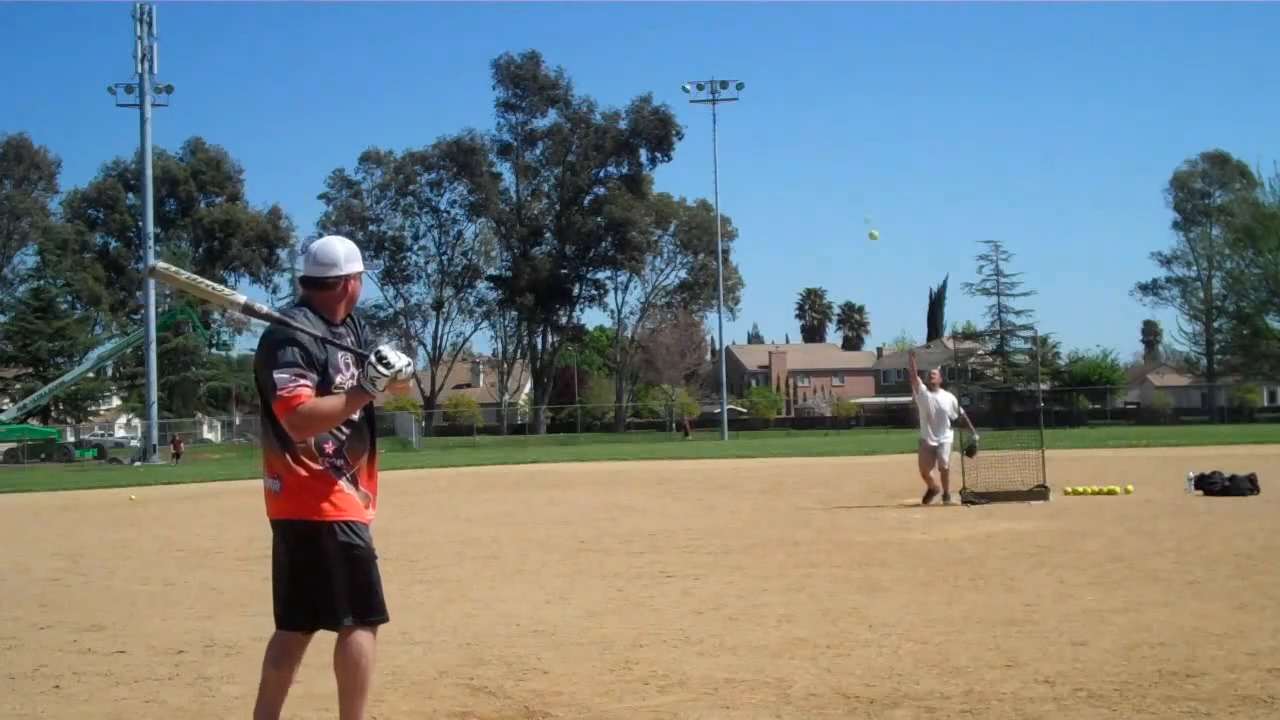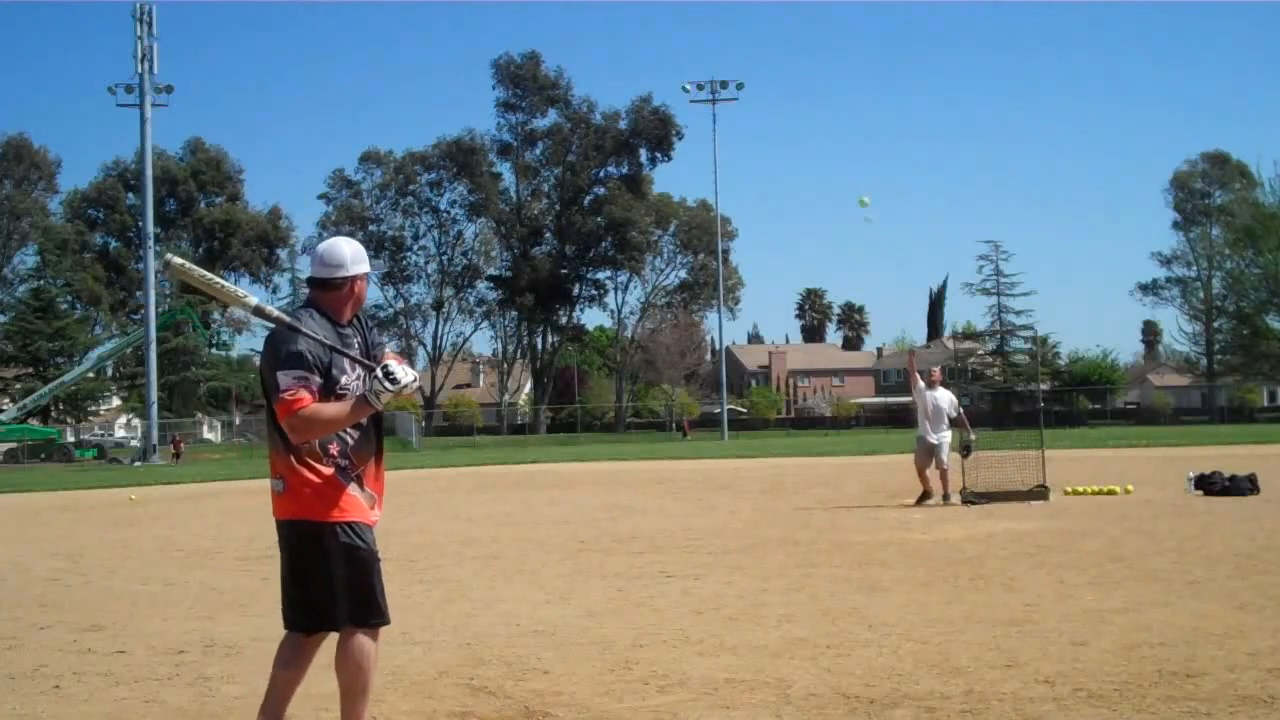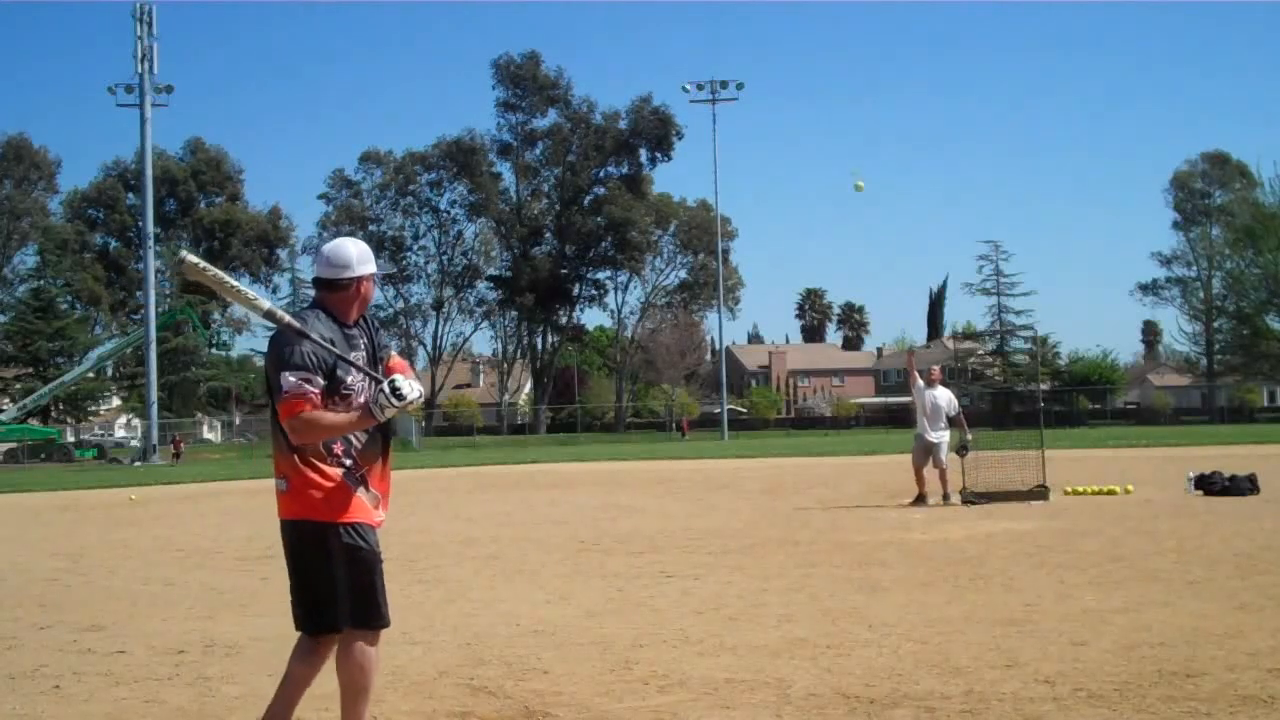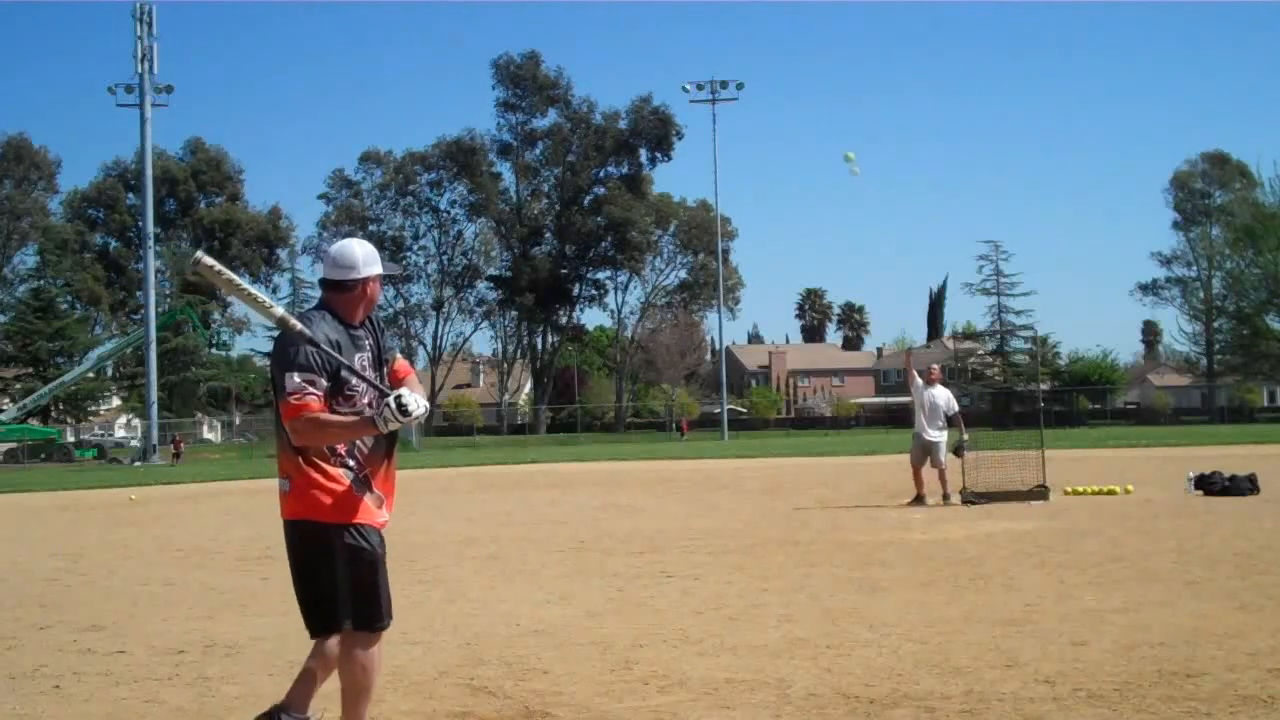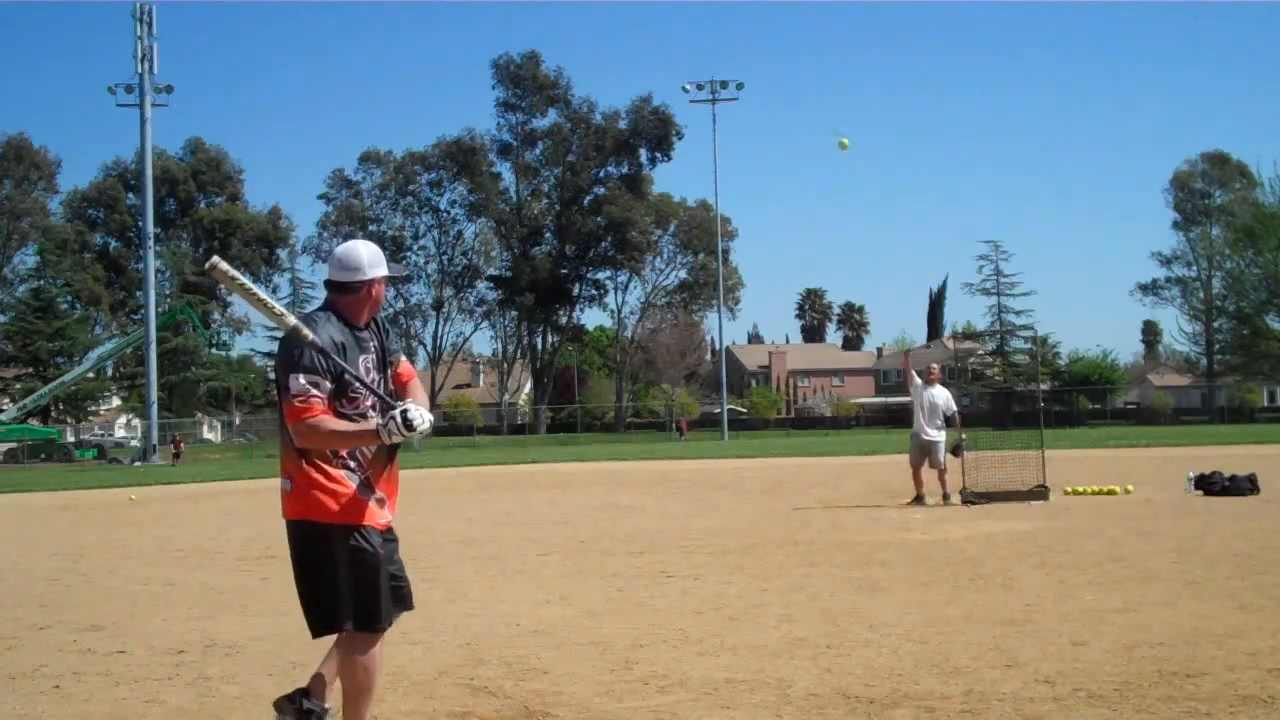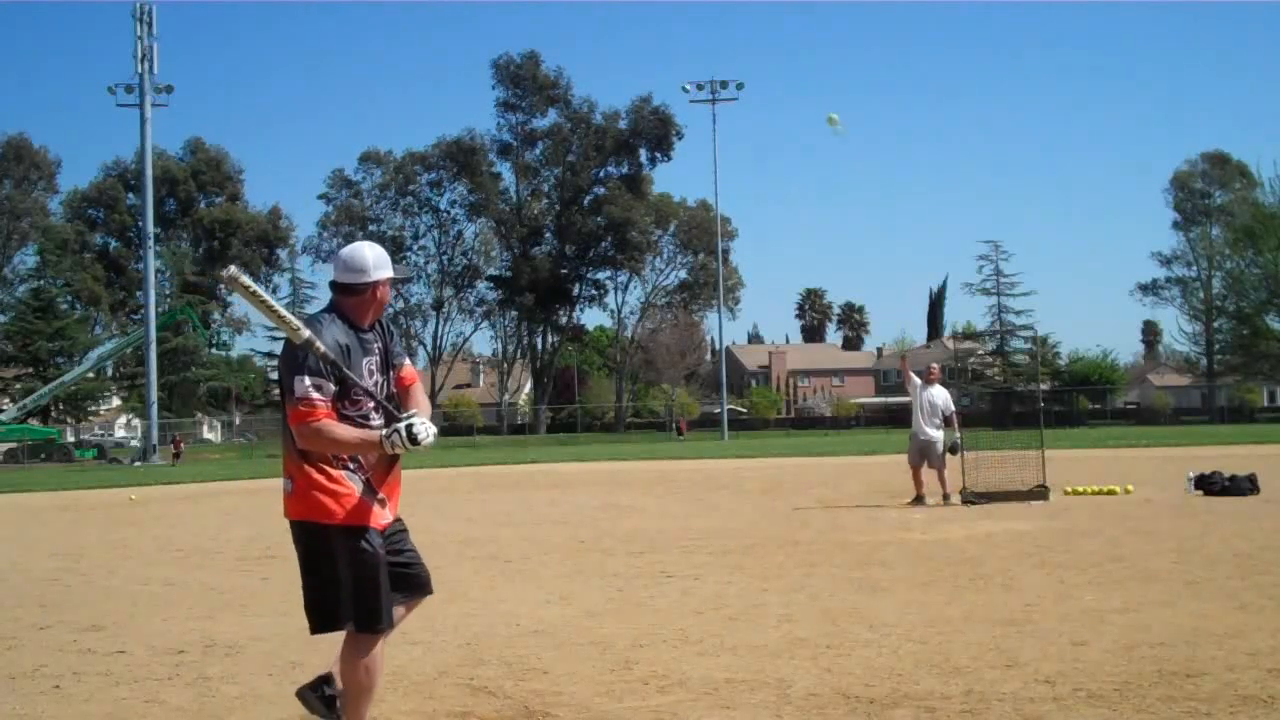
dt=0.2s
person 1, frame 1
left shoulder: (351, 328)
right shoulder: (289, 337)
left elbow: (401, 386)
right elbow: (299, 421)
left wrist: (398, 369)
right wrist: (367, 387)
left hip: (324, 499)
right hip: (317, 501)
left knee: (297, 623)
right knee: (360, 619)
person 1, frame 2
left shoulder: (359, 328)
right shoulder: (296, 338)
left elbow: (400, 378)
right elbow: (299, 424)
left wrist: (402, 377)
right wrist: (370, 400)
left hip: (340, 499)
right hip: (321, 504)
left knee: (310, 624)
right knee: (362, 621)
person 1, frame 3
left shoulder: (365, 329)
right shoulder: (301, 338)
left elbow: (403, 375)
right elbow: (301, 426)
left wrist: (408, 387)
right wrist: (374, 411)
left hip: (349, 499)
right hip: (326, 504)
left knee: (327, 624)
right knee: (363, 623)
person 1, frame 4
left shoulder: (372, 329)
right shoulder: (307, 339)
left elbow: (407, 380)
right elbow: (302, 427)
left wrist: (412, 398)
right wrist: (377, 421)
left hip: (359, 500)
right hip: (327, 504)
left knee: (347, 621)
right knee: (365, 624)
person 1, frame 5
left shoulder: (377, 330)
right shoulder: (313, 339)
left elbow: (409, 382)
right elbow: (305, 428)
left wrist: (416, 410)
right wrist: (382, 430)
left hip: (366, 500)
right hip: (330, 504)
left knee: (385, 606)
right knee: (366, 624)
person 1, frame 6
left shoulder: (381, 331)
right shoulder: (319, 340)
left elbow: (411, 386)
right elbow: (310, 431)
left wrist: (418, 421)
right wrist: (386, 440)
left hip: (371, 500)
right hip: (332, 504)
left knee: (410, 588)
right knee: (369, 624)
